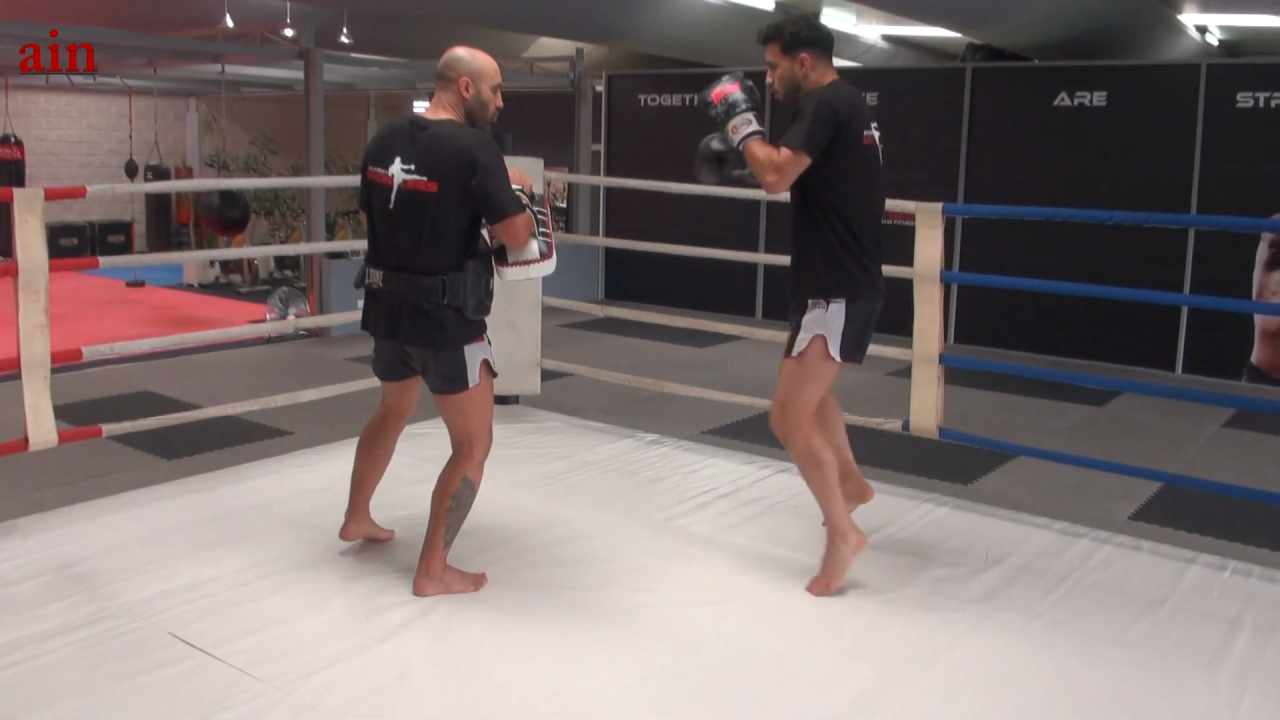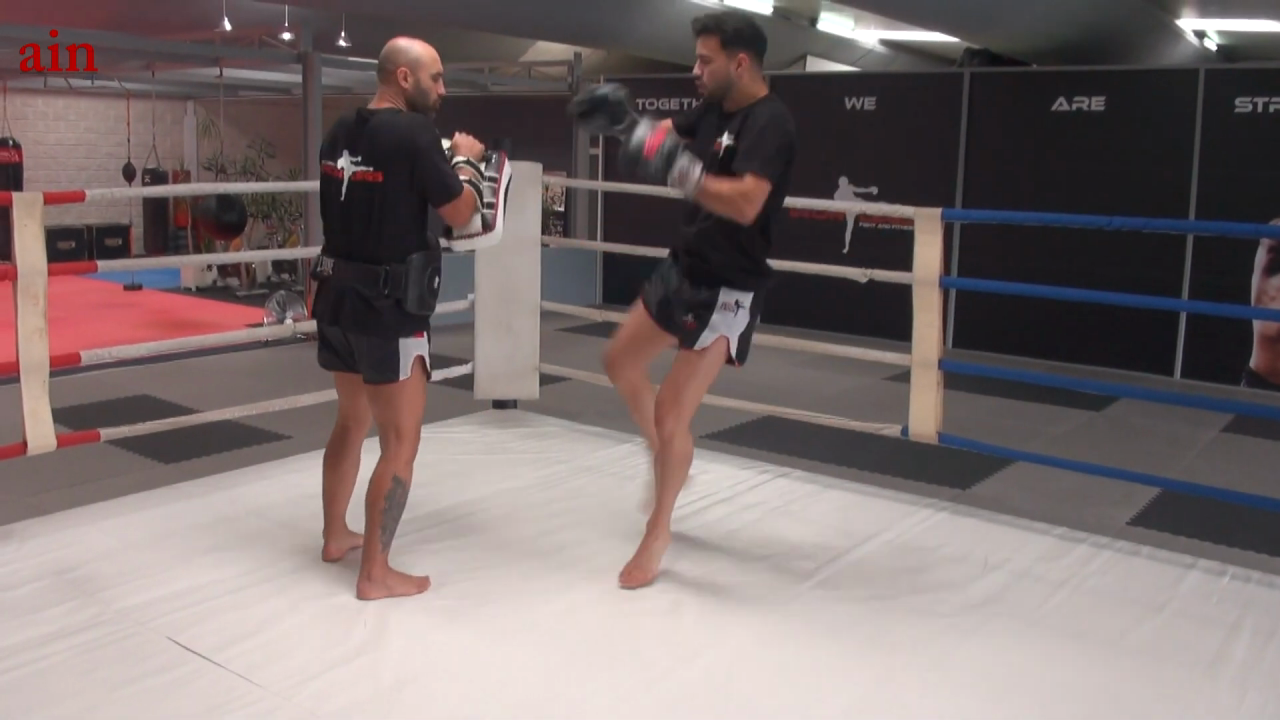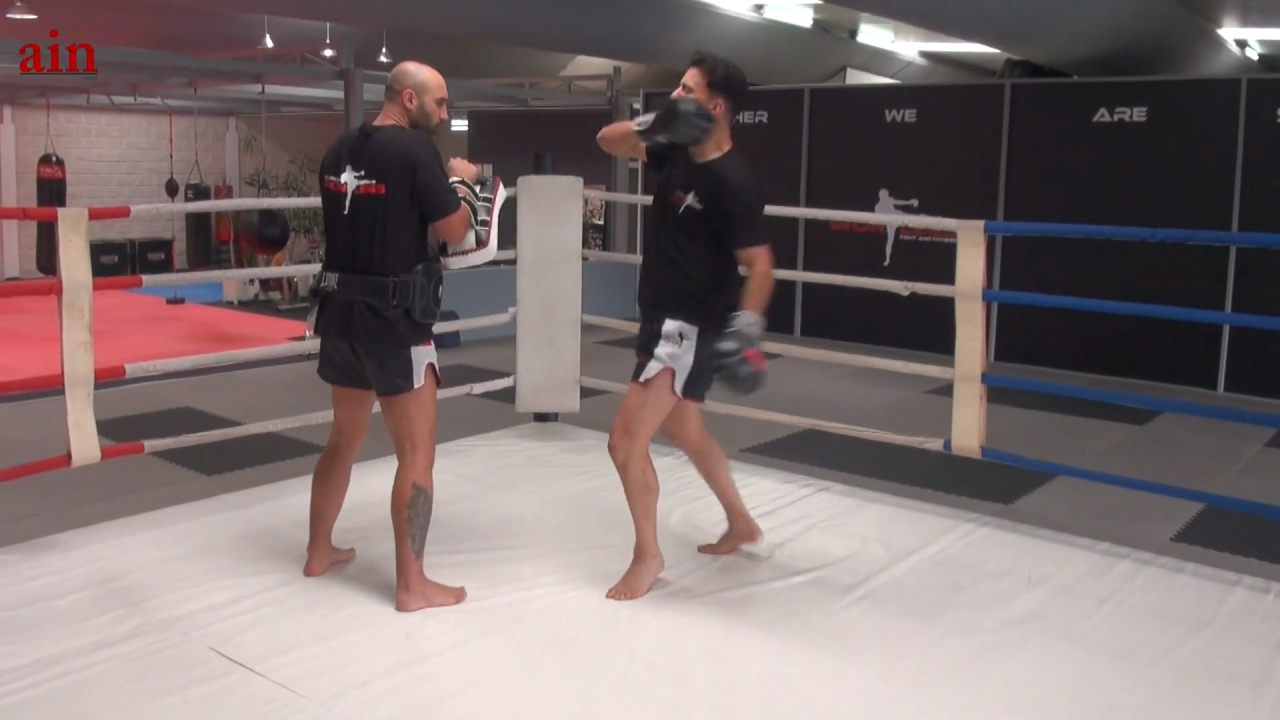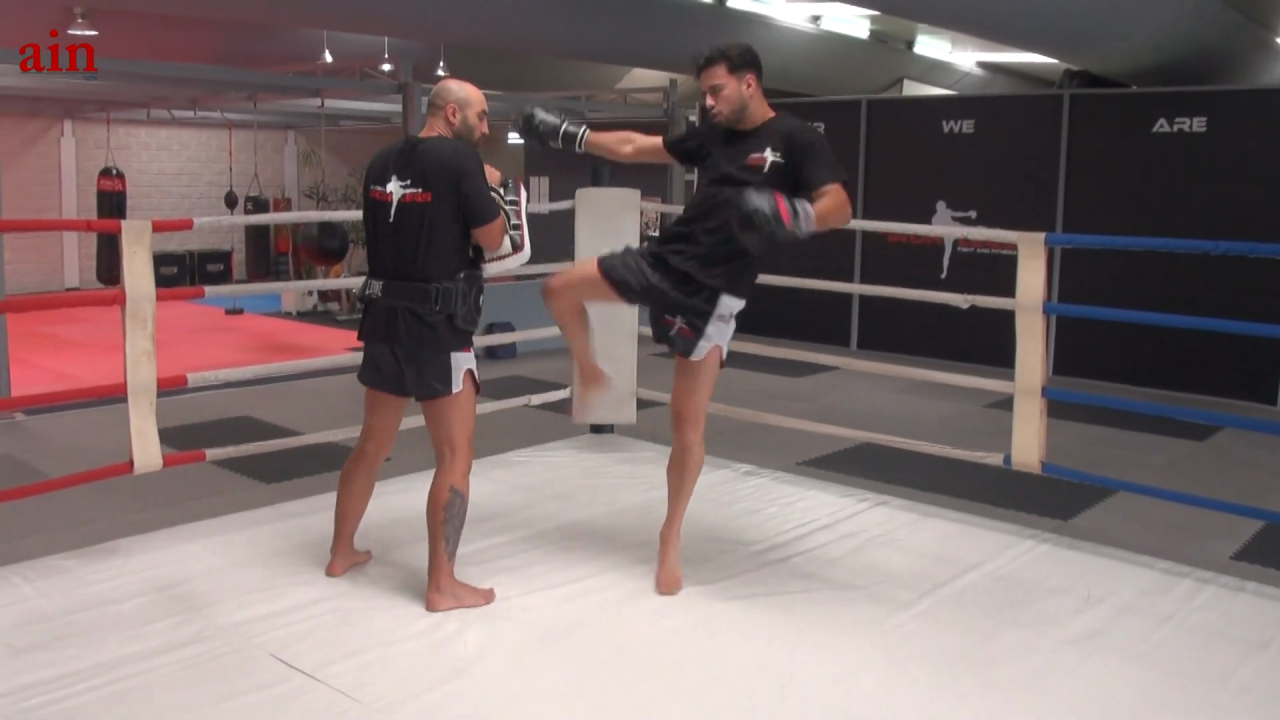
dt=0.7s
person 1, frame 1
left shoulder: (823, 107)
right shoulder: (847, 105)
left elbow: (776, 173)
left wrist: (739, 119)
right wrist: (749, 122)
left hip: (836, 289)
right hip: (843, 283)
left knee: (789, 416)
right knee: (812, 395)
left ankle: (841, 535)
right ankle: (848, 490)
person 1, frame 2
left shoulder: (764, 123)
right shoulder: (713, 110)
left elbow: (744, 206)
right elbow: (663, 135)
left wrist: (673, 165)
right wrist: (619, 117)
left hip: (725, 287)
right hip: (686, 265)
left knee: (671, 414)
right knee: (619, 363)
left ankle: (657, 534)
right ankle: (668, 465)
person 1, frame 3
left shoulder: (729, 180)
right shoulder: (680, 144)
left elbow: (759, 267)
right elbow: (611, 140)
left wrist: (743, 336)
right wrist: (658, 121)
left hip: (687, 327)
right hip: (662, 308)
left knee: (625, 441)
right knee: (684, 433)
left ankle: (648, 557)
right ankle: (741, 523)
person 1, frame 4
left shoulder: (798, 140)
right shoulder: (712, 136)
left elbow: (839, 207)
right elbow: (635, 147)
left wrist: (791, 216)
right wrist: (563, 133)
left hip: (713, 292)
right hip: (664, 263)
left knee: (687, 421)
right knee: (559, 288)
left ankle: (670, 538)
right ankle: (588, 370)
person 2, frame 1
left shoulder: (385, 140)
right shoulder: (473, 147)
right elbow: (517, 236)
right wrist: (516, 187)
left hip: (387, 307)
right hip: (446, 317)
left knee: (392, 411)
right knee: (473, 444)
left ankle: (356, 517)
right ankle: (433, 570)
person 2, frame 2
left shoulder: (340, 131)
right shoulder: (414, 134)
right elbow: (461, 214)
right wrist: (463, 160)
left hip: (338, 298)
right hip: (391, 308)
left knee: (351, 423)
right knee: (400, 442)
left ankle: (336, 534)
right ankle: (375, 573)
person 2, frame 3
left shoulder: (339, 151)
right shoulder: (414, 149)
right elbow: (455, 231)
right wrist: (459, 181)
left hip: (342, 312)
right hip: (395, 319)
left knee: (345, 438)
right knee: (417, 452)
left ankle: (319, 550)
right ankle: (412, 584)
person 2, frame 4
left shoulder: (382, 163)
right shoulder: (458, 157)
right elbow: (491, 239)
right wrist: (488, 187)
left hip: (383, 317)
right hip: (436, 324)
left knee: (373, 443)
right knee: (455, 456)
left ankle: (341, 552)
right ankle: (442, 585)
